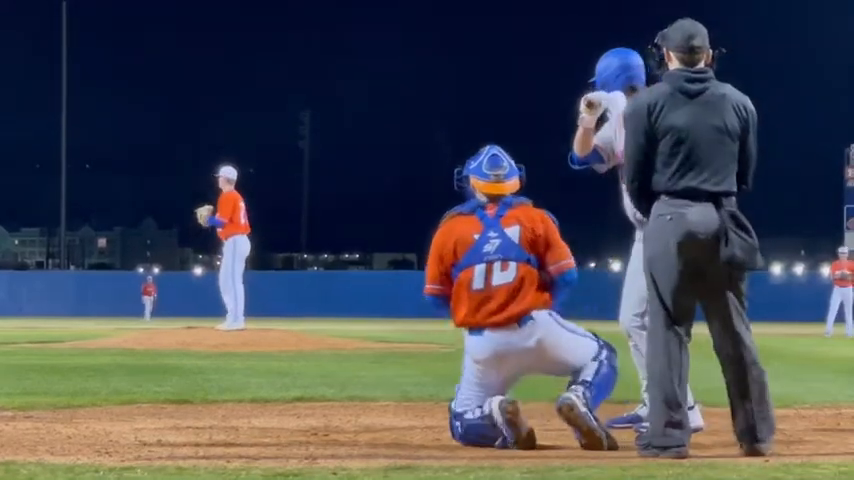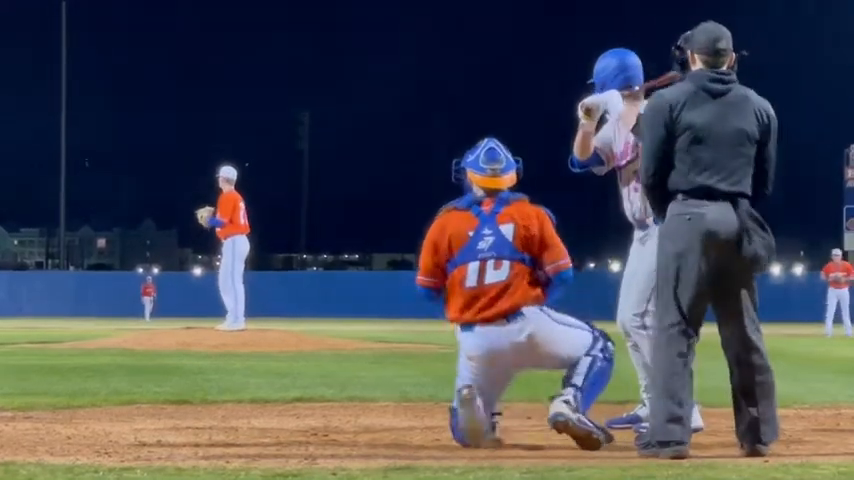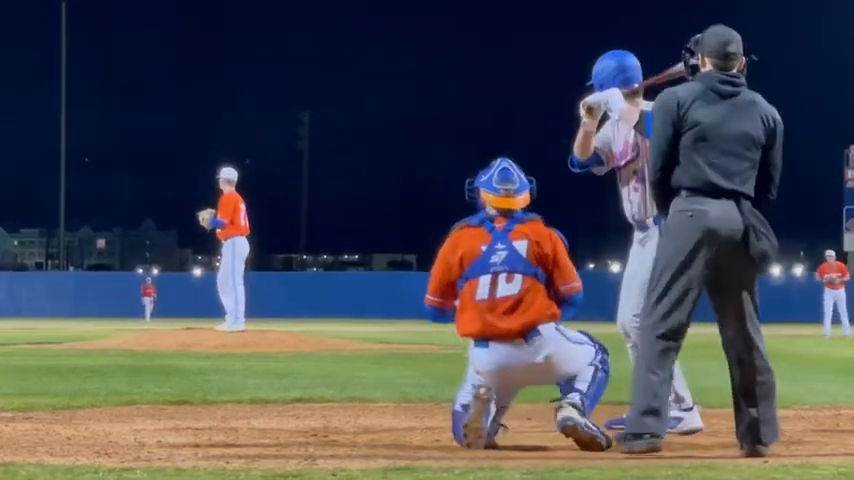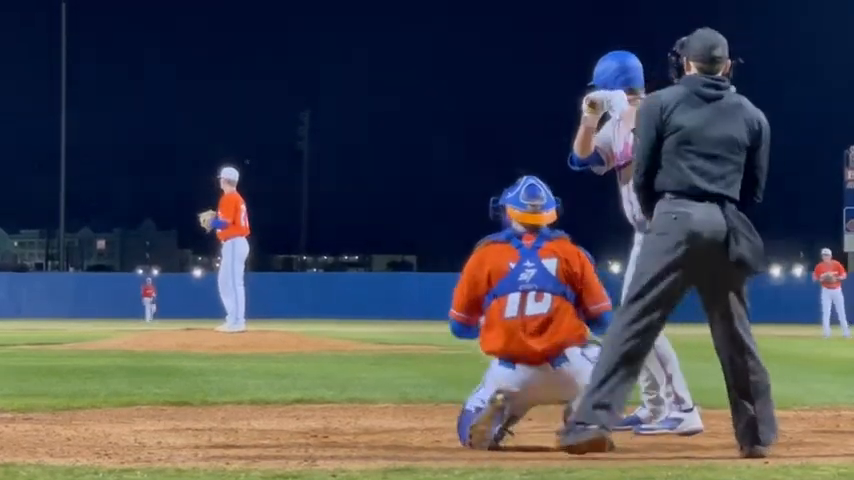
dt=0.2s
person 1, frame 1
left shoulder: (647, 103)
right shoulder: (739, 103)
left elbow: (635, 178)
right elbow: (745, 175)
left hip: (670, 219)
right hip: (722, 220)
left knee: (668, 331)
right knee: (734, 332)
left ankle: (668, 436)
right ankle: (755, 432)
person 1, frame 2
left shoulder: (667, 101)
right shoulder: (759, 107)
left elbow: (651, 175)
right elbow: (764, 181)
left hip: (688, 217)
right hip: (739, 221)
left knee: (675, 330)
right knee: (744, 332)
left ankle: (669, 434)
right ankle: (758, 434)
person 1, frame 3
left shoulder: (676, 99)
right shoulder: (767, 112)
left elbow: (658, 171)
right elbow: (769, 185)
left wrist: (671, 213)
left hip: (692, 215)
right hip: (741, 222)
left knee: (661, 324)
right knee: (744, 332)
left ankle: (645, 426)
right ankle: (758, 434)
person 1, frame 4
left shoulder: (660, 103)
right shoulder: (752, 116)
left elbow: (642, 175)
right elbow: (755, 188)
left wrist: (656, 216)
left hip: (676, 218)
right hip: (726, 225)
left knee: (634, 323)
right knee: (736, 334)
left ankle: (593, 419)
right ankle: (756, 436)
person 2, frame 1
right shoulder: (615, 124)
right elbow: (582, 157)
left wrist: (622, 112)
right wrist: (587, 119)
right hip: (646, 231)
left knee: (640, 319)
right knee: (631, 320)
left ankle: (684, 410)
right ankle: (654, 405)
person 2, frame 2
right shoulder: (614, 125)
right elbow: (582, 161)
left wrist: (619, 110)
right wrist: (587, 123)
right hip: (645, 231)
left knee: (640, 319)
right knee: (628, 320)
right ankle: (655, 405)
person 2, frame 3
right shoulder: (613, 126)
right elbow: (582, 161)
left wrist: (623, 107)
right wrist: (589, 121)
right hip: (645, 232)
left knee: (639, 319)
right knee: (628, 322)
left ankle: (683, 409)
person 2, frame 4
right shoulder: (615, 126)
right elbow: (581, 159)
left wrist: (625, 108)
right wrist: (590, 119)
right hip: (645, 234)
left ankle: (682, 410)
right ankle: (654, 407)
person 3, frame 1
left shoulder: (450, 227)
right shoulder: (535, 218)
left elbow: (436, 300)
right elbow: (565, 277)
left hip: (483, 342)
right hip: (534, 328)
left knee: (464, 424)
right knee: (602, 358)
left ankle: (496, 412)
right ankle: (578, 400)
person 3, frame 2
left shoulder: (445, 221)
right shoulder: (530, 214)
left elbow: (428, 289)
right elbow: (561, 274)
left hip: (477, 338)
right hip: (526, 324)
left knee: (466, 429)
right knee: (599, 349)
left ankle: (474, 407)
right ankle: (568, 406)
person 3, frame 3
left shoulder: (458, 239)
right shoulder: (542, 234)
left elbow: (435, 310)
right elbow: (571, 298)
left hip: (488, 355)
right hip: (540, 343)
left knee: (467, 431)
right knee: (595, 358)
left ankle: (482, 412)
right ankle: (574, 410)
person 3, frame 4
left shoulder: (485, 254)
right shoulder: (570, 252)
left elbow: (460, 326)
right elbow: (601, 319)
left hip: (510, 373)
right hip: (565, 367)
left knee: (470, 430)
left ankle: (494, 419)
person 4, frame 1
left shoulder: (227, 196)
right shoulder: (236, 196)
left elbow: (221, 222)
left wrist: (207, 219)
right wrist: (211, 218)
left hip: (234, 242)
right hip: (238, 241)
left knee: (232, 280)
right knee: (226, 281)
left ankle: (236, 320)
right ankle: (233, 318)
person 4, frame 2
left shoulder: (227, 196)
right shoulder: (236, 196)
left elbow: (222, 222)
left wrist: (209, 219)
right wrist: (213, 218)
left hip: (234, 242)
right hip: (238, 242)
left knee: (232, 281)
right knee: (225, 281)
left ankle: (237, 320)
right ankle: (233, 319)
person 4, frame 3
left shoulder: (228, 198)
right shoulder: (236, 198)
left elbow: (222, 223)
left wrist: (209, 221)
right wrist: (214, 219)
left hip: (234, 243)
right hip: (236, 243)
left knee: (233, 282)
right knee: (224, 281)
left ankle: (237, 321)
right ankle: (232, 319)
person 4, frame 4
left shoulder: (228, 198)
right shoulder: (237, 198)
left elbow: (225, 222)
left wrist: (210, 222)
right wrist: (214, 221)
left hip: (234, 244)
right hip: (236, 243)
left knee: (233, 282)
right knee: (225, 282)
left ankle: (237, 322)
right ankle: (233, 320)
